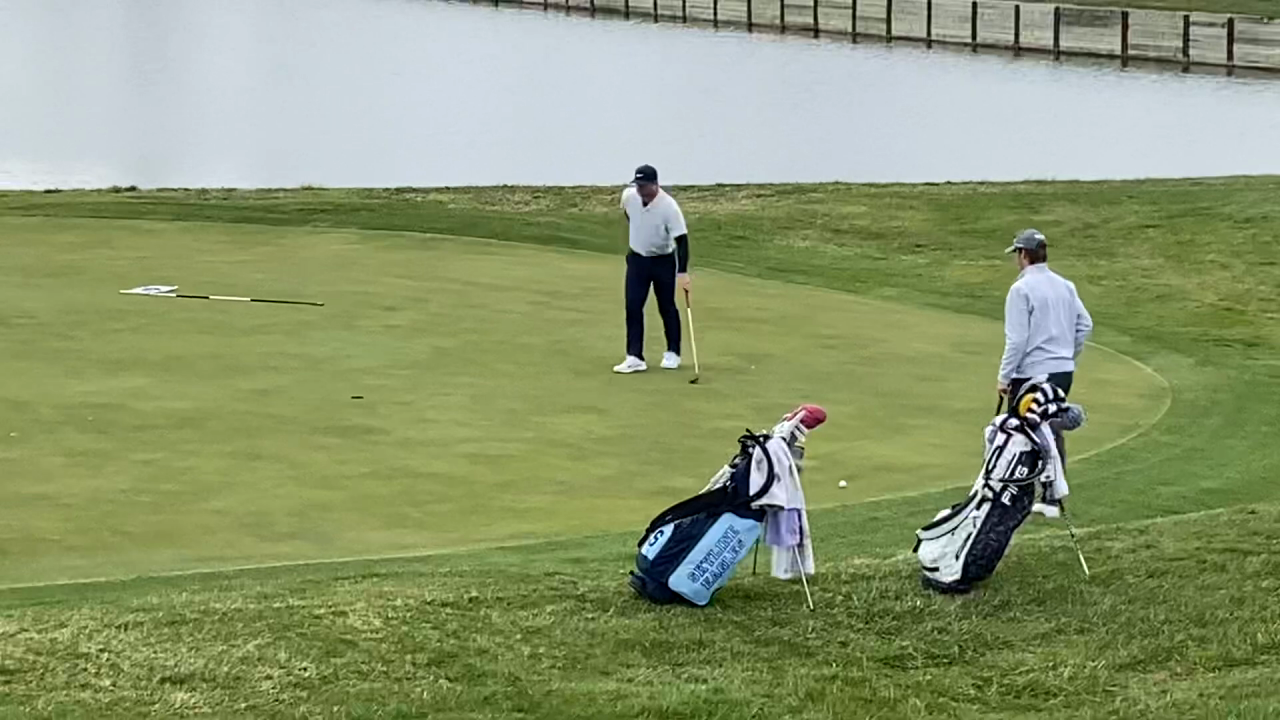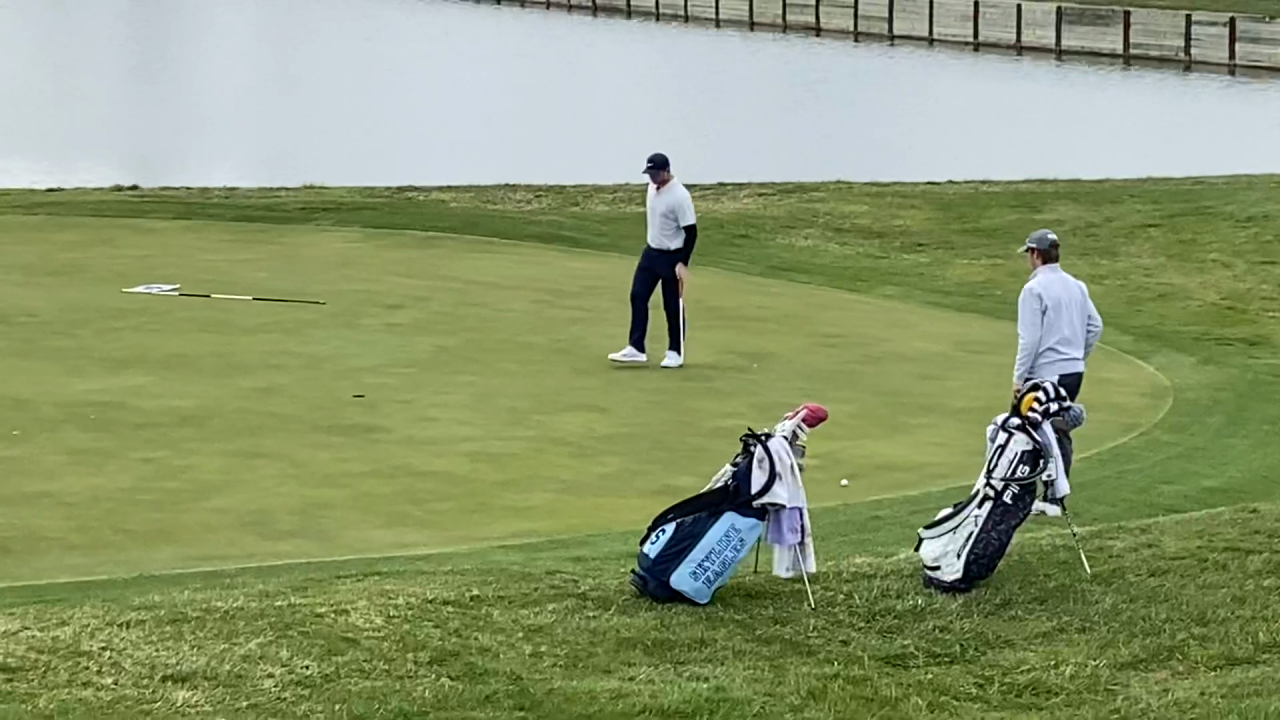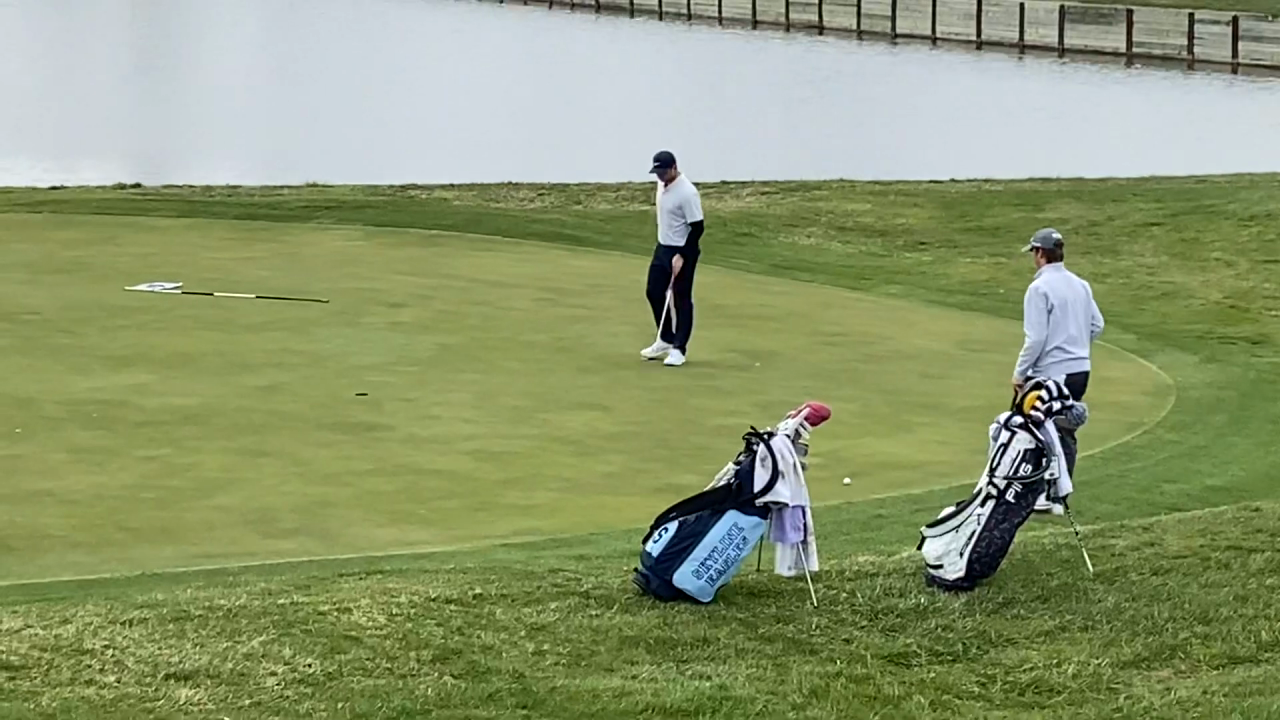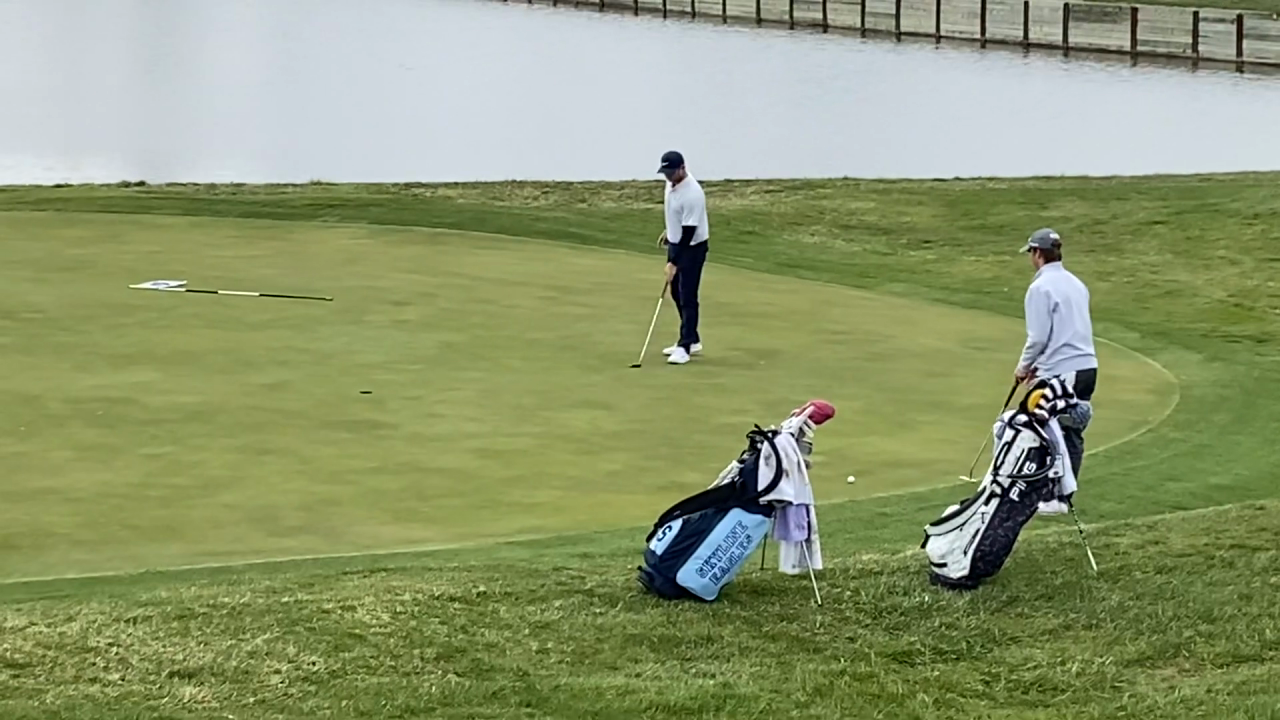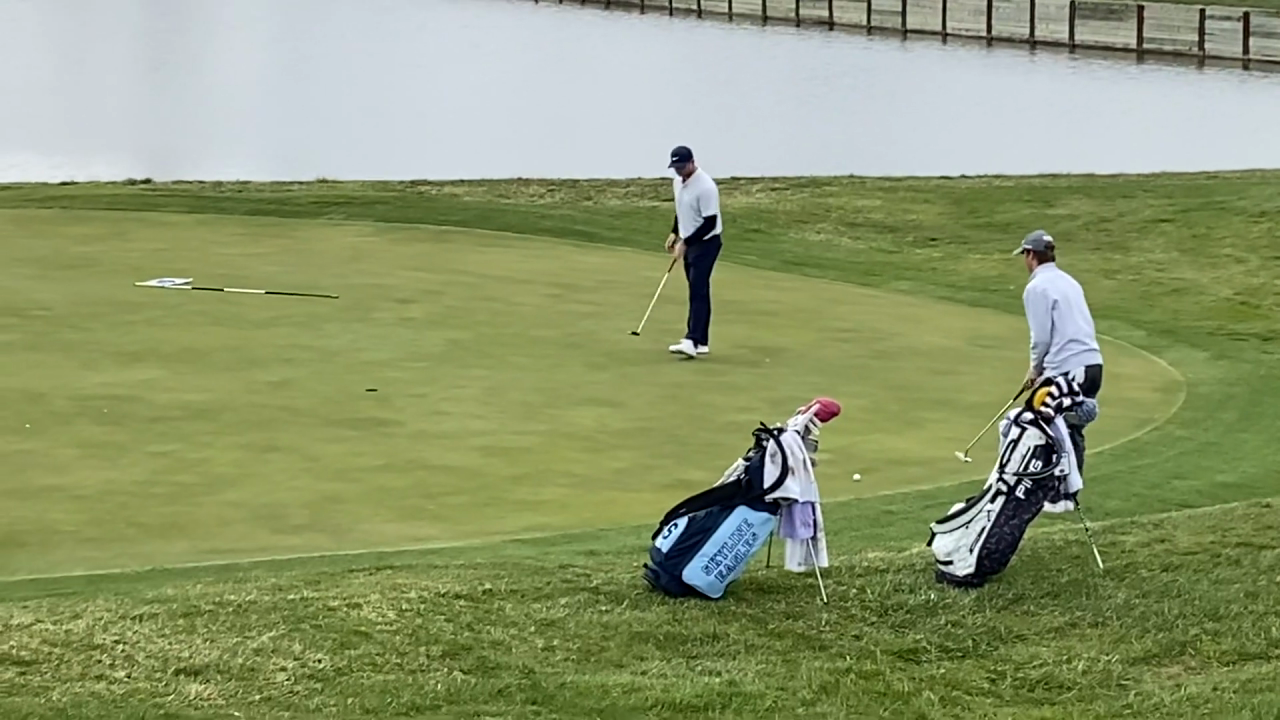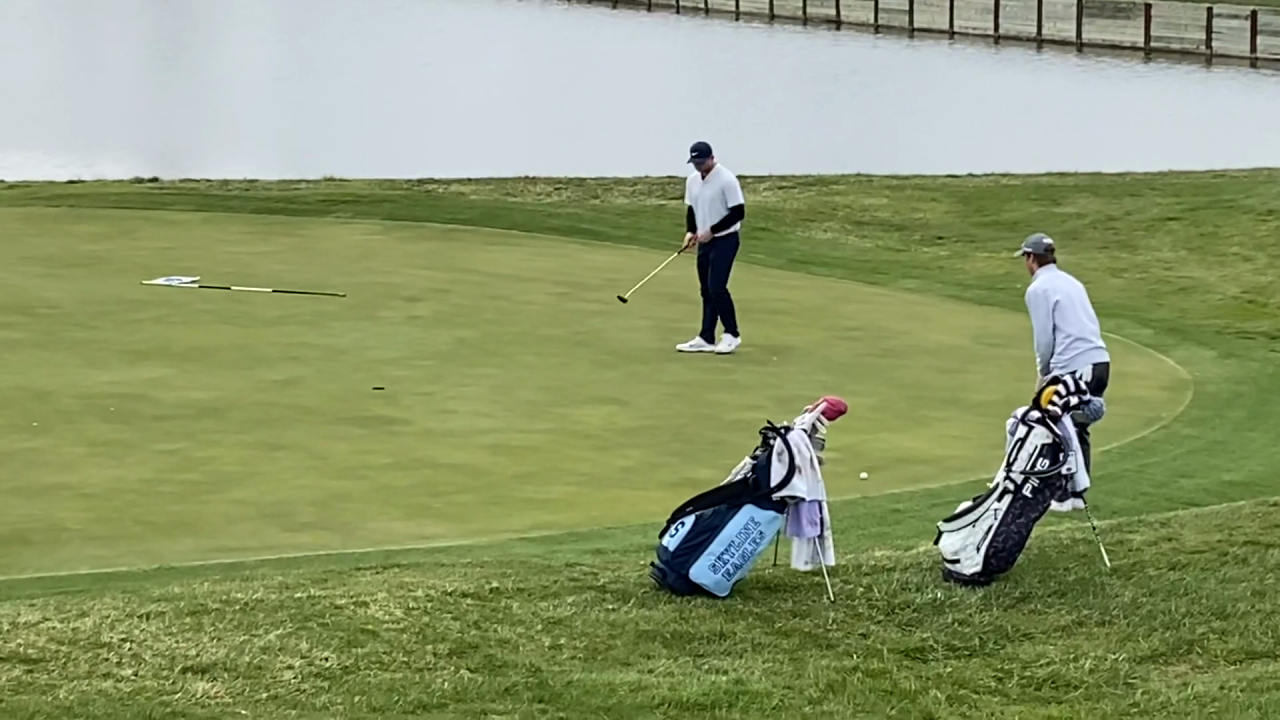
dt=0.3s
person 1, frame 1
left shoulder: (1021, 288)
right shoulder: (1065, 286)
left elbow: (1016, 339)
right elbow: (1085, 325)
left wrist: (1004, 376)
left hip: (1032, 375)
right hip: (1063, 372)
right knee: (1052, 431)
person 1, frame 2
left shoulder: (1034, 288)
right shoulder: (1077, 286)
left elbow: (1029, 339)
right elbow: (1095, 326)
left wrist: (1018, 377)
left hip: (1043, 376)
right hip: (1072, 372)
right knee: (1060, 434)
person 1, frame 3
left shoulder: (1039, 288)
right shoulder: (1081, 285)
left elbow: (1036, 338)
right elbow: (1096, 325)
left wrist: (1020, 372)
left hip: (1050, 373)
right hip: (1079, 370)
right knee: (1065, 434)
left ankle: (1045, 496)
person 1, frame 4
left shoulder: (1040, 287)
right shoulder: (1076, 283)
left elbow: (1038, 337)
left wrist: (1024, 365)
left hip: (1057, 373)
right hip: (1086, 368)
right knee: (1072, 434)
left ankle: (1050, 497)
right ankle: (1063, 497)
person 1, frame 5
left shoulder: (1037, 287)
right shoulder: (1069, 282)
left elbow: (1042, 337)
left wrist: (1035, 369)
right wrist: (1042, 369)
left hip: (1066, 369)
right hip: (1091, 365)
right knee: (1073, 433)
left ankle: (1056, 500)
right ankle: (1070, 497)
person 1, frame 6
left shoulder: (1038, 288)
right shoulder: (1071, 281)
left elbow: (1044, 337)
left wrist: (1043, 373)
right wrist: (1050, 371)
left hip: (1072, 367)
right hip: (1099, 361)
right knee: (1078, 429)
person 2, frame 1
left shoulder: (668, 206)
right shoulder: (628, 196)
left elbow: (681, 241)
left wrist: (682, 272)
left hip: (663, 261)
right hip: (637, 259)
left knee: (667, 307)
right knee: (633, 306)
left ankle: (673, 352)
right ankle: (635, 357)
person 2, frame 2
left shoulder: (680, 196)
right shoulder: (652, 187)
left elbow: (691, 232)
left wrist: (683, 263)
left hip: (672, 256)
right hip: (651, 252)
left knee: (672, 305)
right knee: (638, 296)
left ankle: (675, 352)
right ankle: (636, 349)
person 2, frame 3
left shoulder: (687, 192)
right shoulder: (662, 184)
left elbow: (697, 228)
left wrist: (681, 255)
left hip: (683, 252)
right hip: (663, 248)
left knee: (681, 301)
right knee: (654, 293)
left ankle: (678, 349)
right ankle: (667, 340)
person 2, frame 4
left shoulder: (692, 194)
right shoulder: (671, 183)
left elbow: (689, 232)
left wrist: (673, 262)
right wrist: (667, 230)
left hip: (692, 249)
right hip: (675, 245)
left knee: (688, 298)
right knee: (677, 294)
left ankle: (684, 347)
right ankle: (692, 339)
person 2, frame 5
left shoulder: (705, 186)
right shoulder: (678, 182)
left elbow: (711, 223)
left wrist: (685, 243)
right wrist: (674, 233)
left hip: (706, 244)
right hip: (690, 244)
left knee: (698, 291)
right knee: (696, 292)
left ankle: (692, 341)
right ankle: (699, 341)
person 2, frame 6
left shoulder: (727, 180)
right shoulder: (692, 180)
left elbow: (738, 213)
left wrist: (712, 230)
right wrist: (690, 231)
left hip: (724, 241)
right hip: (705, 242)
left knee: (717, 288)
right knee: (706, 291)
left ankle: (731, 334)
right ankle: (706, 339)
